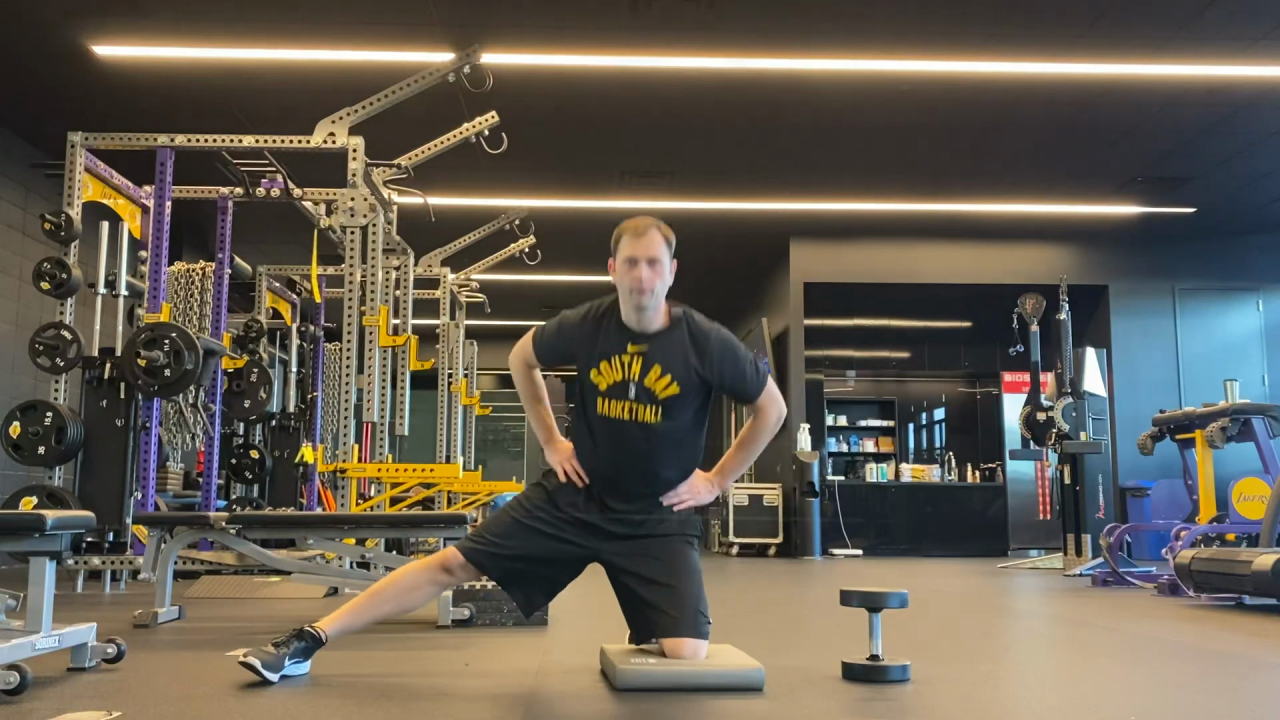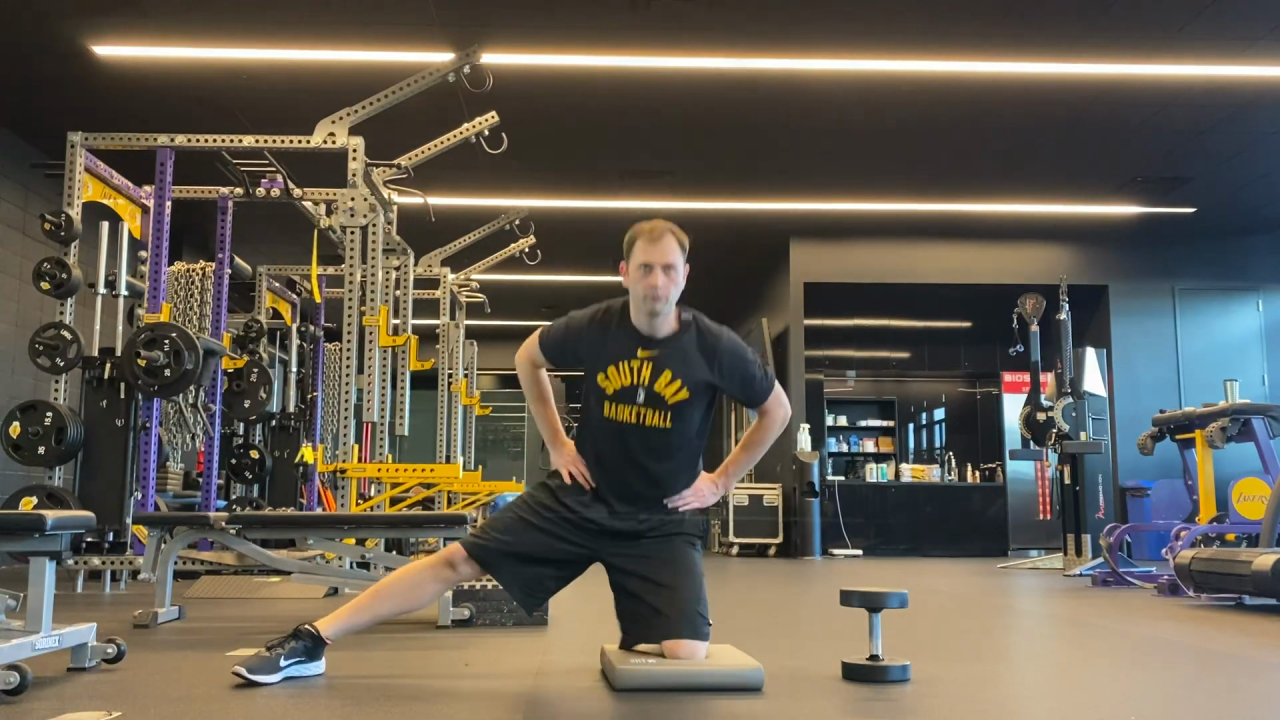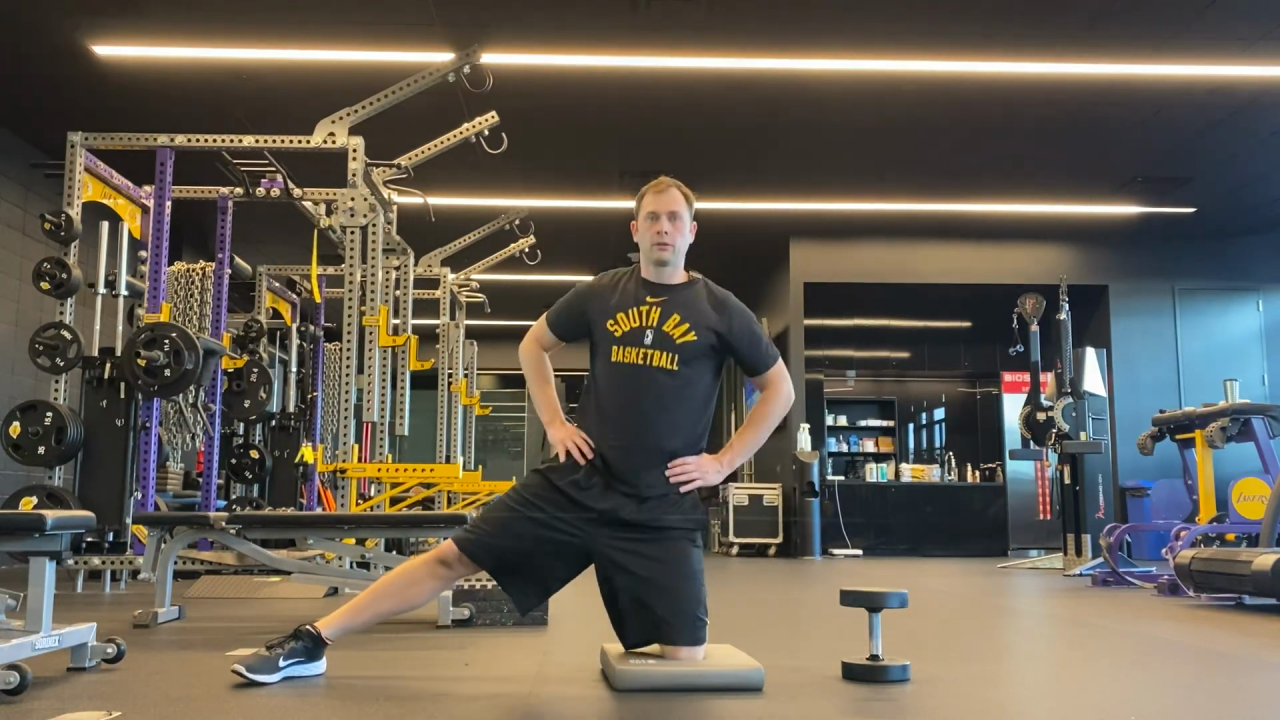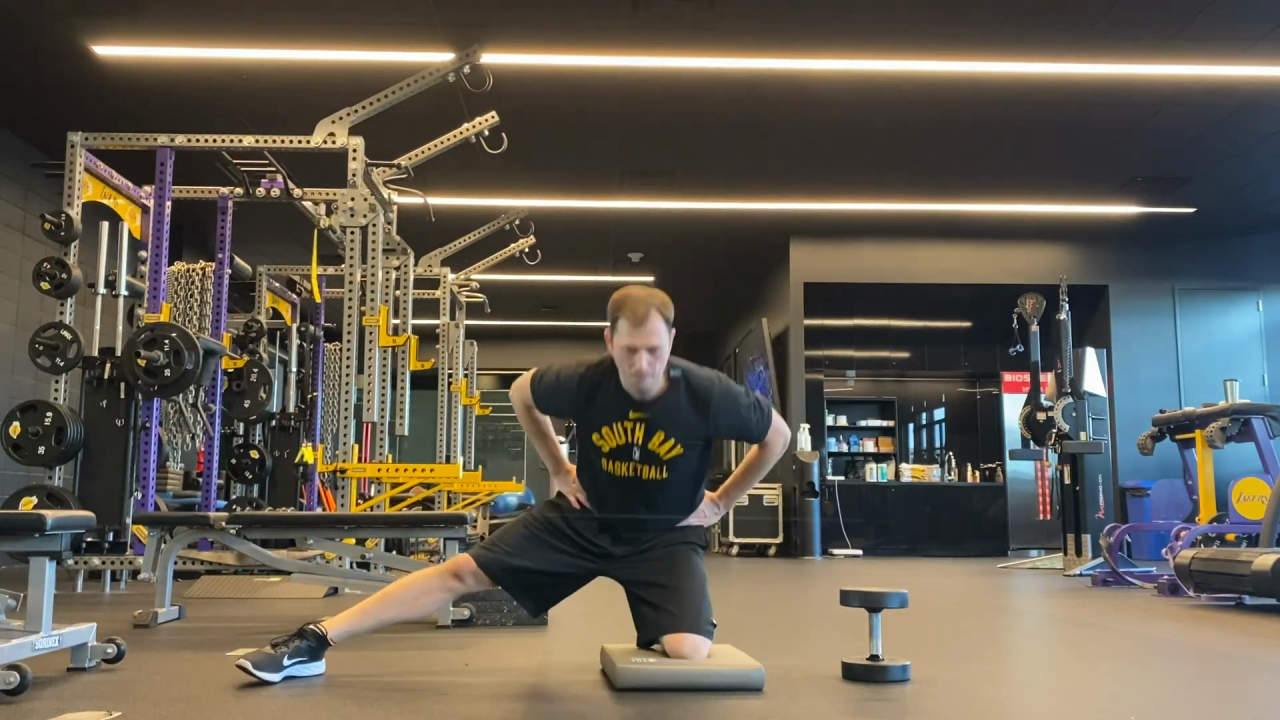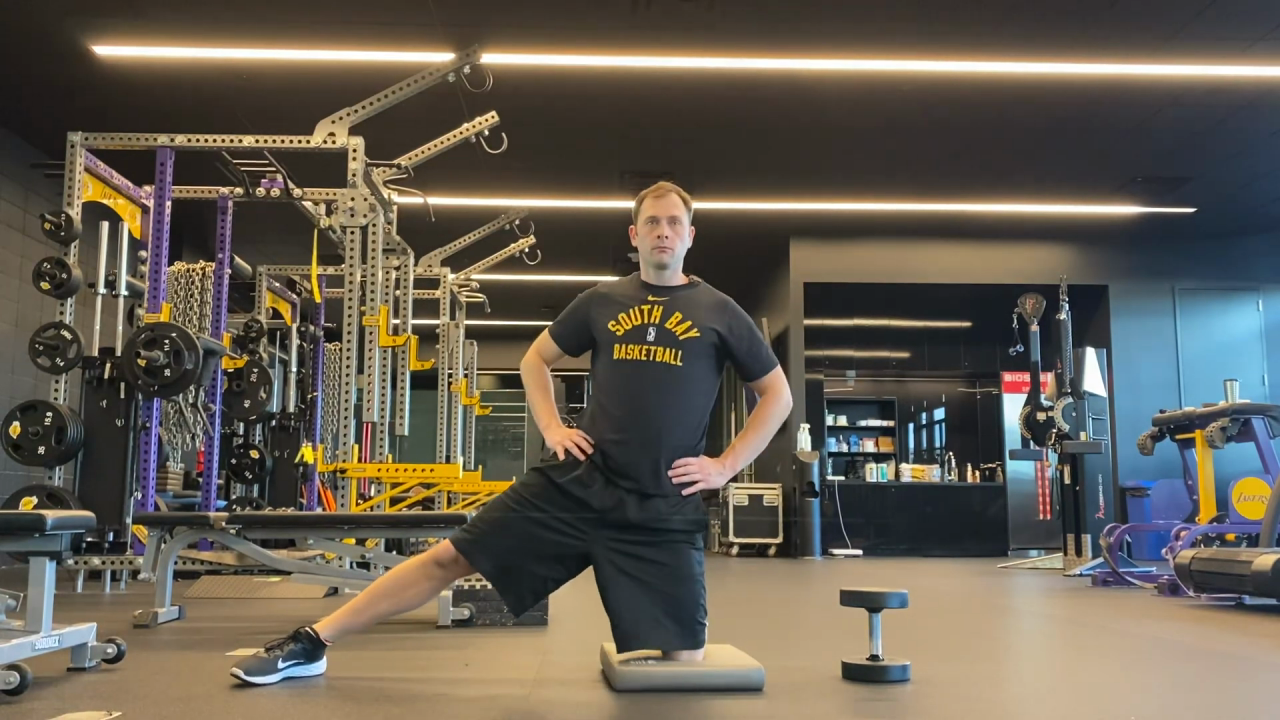
dt=1s
person 1, frame 1
left shoulder: (706, 343)
right shoulder: (583, 326)
left elbow: (771, 408)
right elbow: (521, 359)
left wrist: (716, 481)
right wrist: (551, 442)
left hip: (658, 518)
right hip: (574, 497)
left knee: (687, 653)
right knee: (452, 564)
left ankle: (650, 630)
right ankle: (308, 640)
person 1, frame 2
left shoulder: (714, 346)
right shoulder: (592, 327)
left elbow: (777, 411)
right elbow: (528, 359)
left wrist: (721, 481)
right wrist: (557, 444)
left hip: (661, 517)
right hip: (581, 497)
left knee: (686, 657)
right knee: (457, 561)
left ankle: (672, 621)
right ankle: (312, 641)
person 1, frame 3
left shoulder: (720, 309)
right shoulder: (601, 293)
left elbow: (780, 388)
right elbow: (533, 346)
left wrist: (725, 462)
right wrist: (554, 423)
left hip: (662, 504)
right hip: (578, 481)
left knee: (684, 656)
right knee: (453, 558)
right ankle: (312, 642)
person 1, frame 4
left shoulder: (708, 395)
right shoulder: (582, 382)
left elbow: (777, 436)
right elbow: (521, 394)
left wrist: (720, 502)
right wrist: (560, 471)
left hip: (666, 536)
right hip: (585, 520)
left knee: (689, 655)
right knee: (461, 572)
right ankle: (314, 641)
person 1, frame 5
left shoulder: (719, 311)
right shoulder: (603, 300)
left elbow: (778, 394)
right elbow: (536, 358)
left wrist: (727, 465)
right wrist: (551, 426)
left hip: (663, 505)
right hip: (577, 480)
left knee: (683, 659)
right knee: (448, 559)
right ankle: (310, 644)
